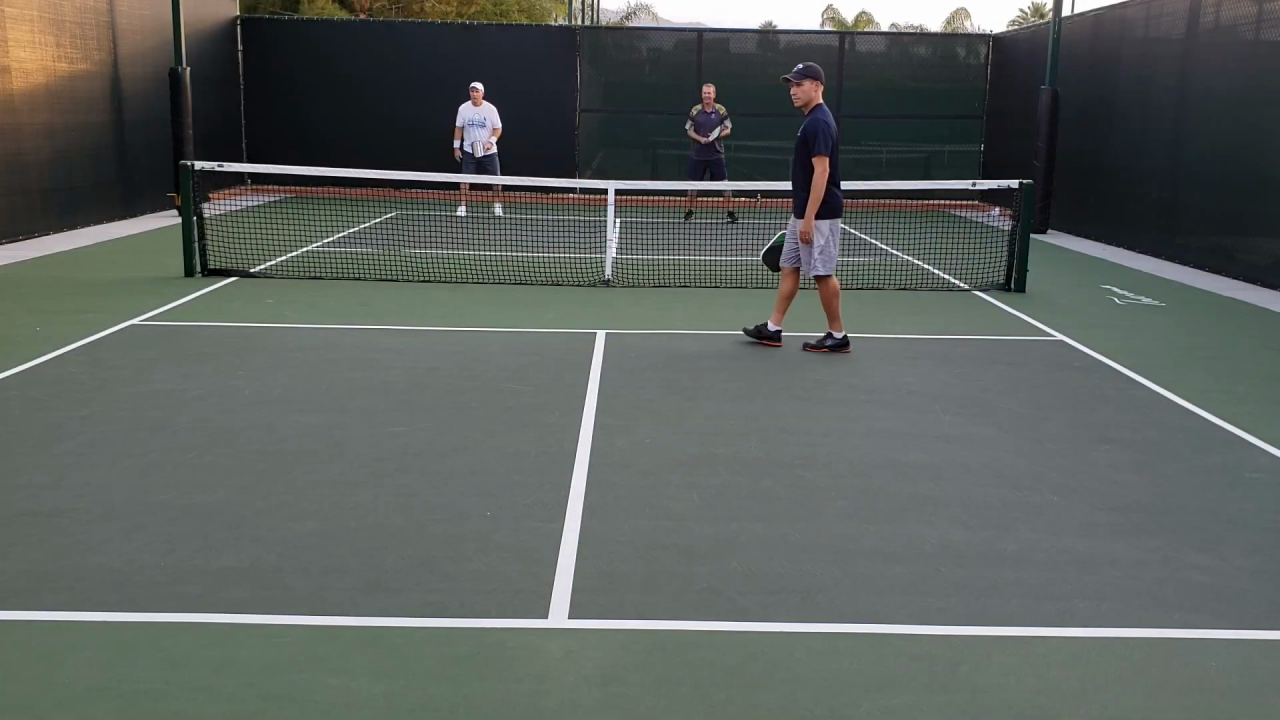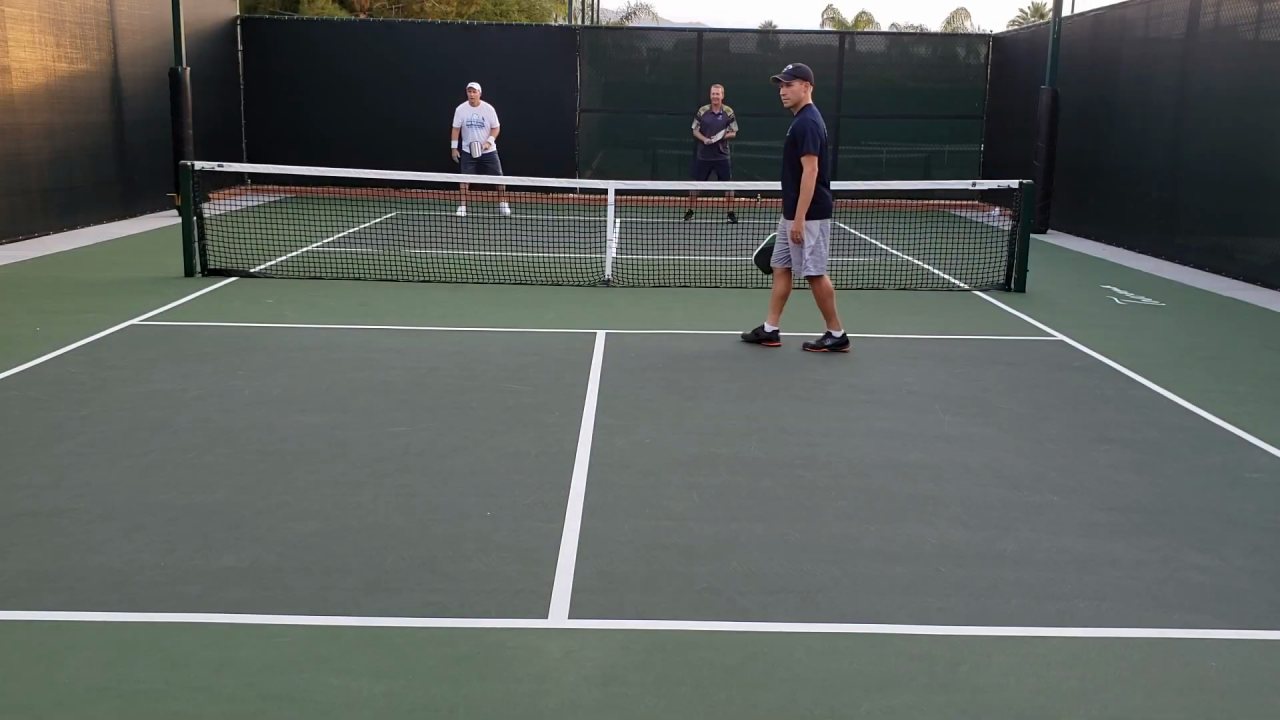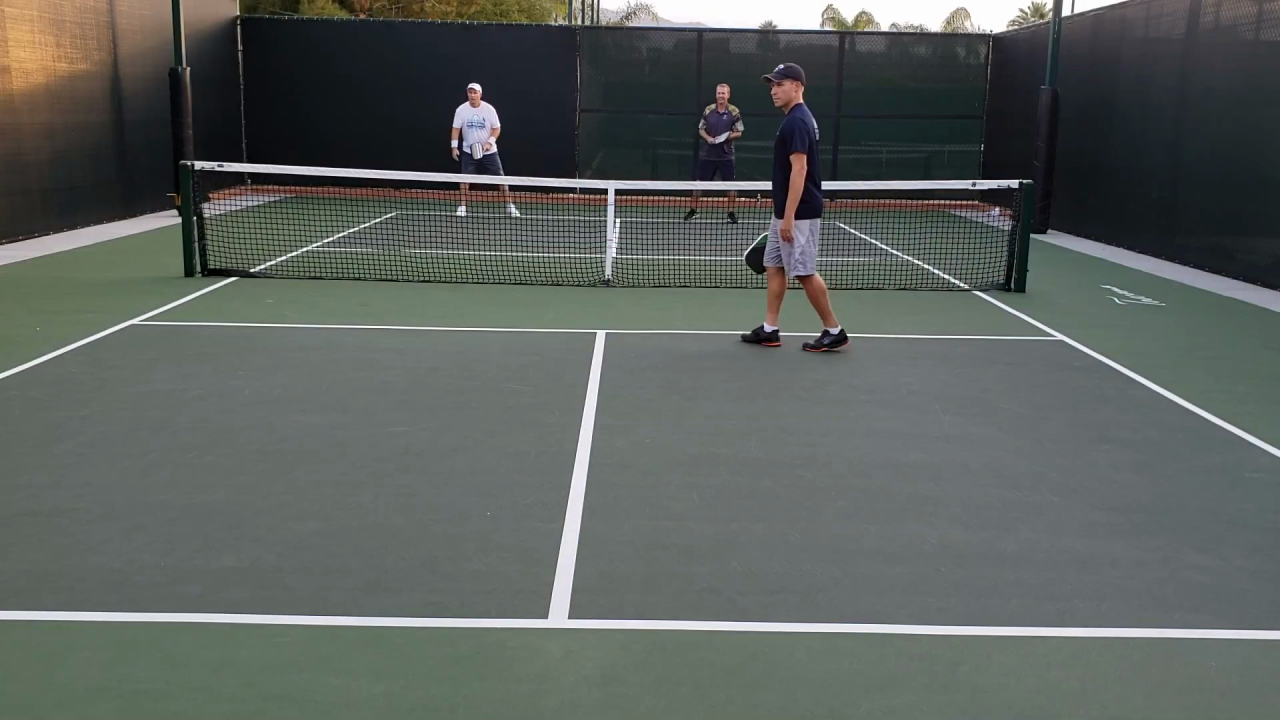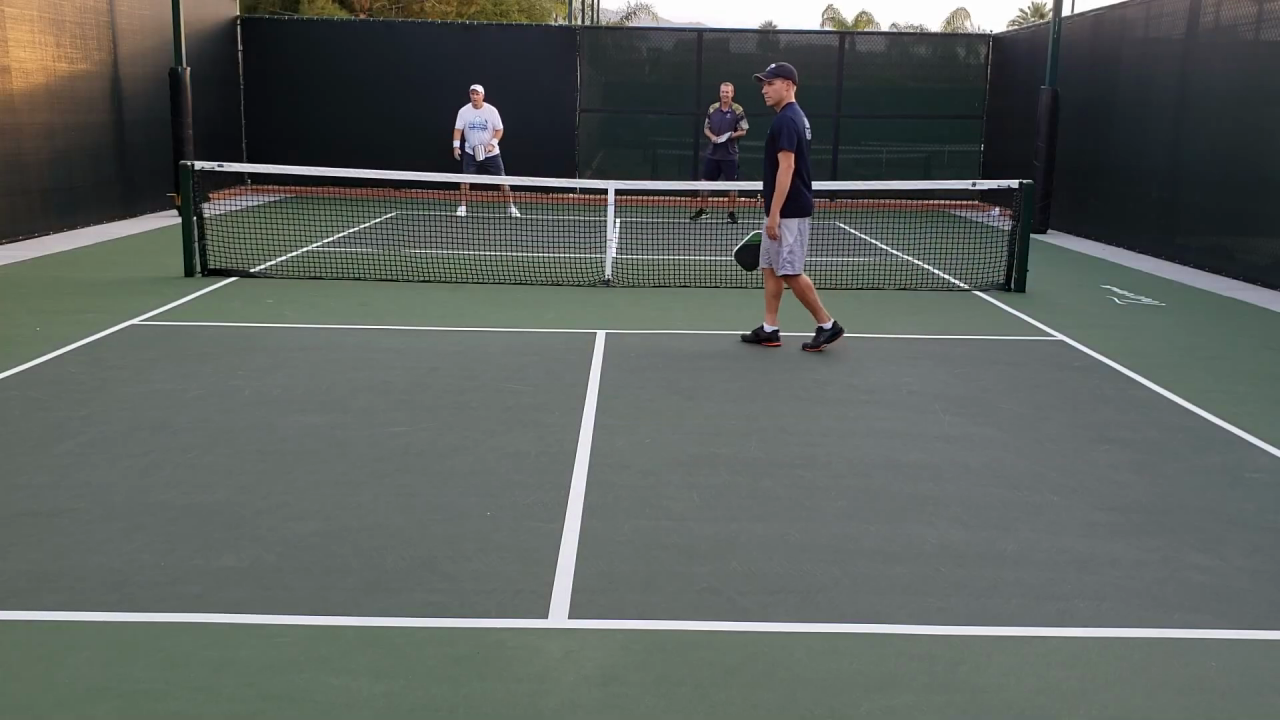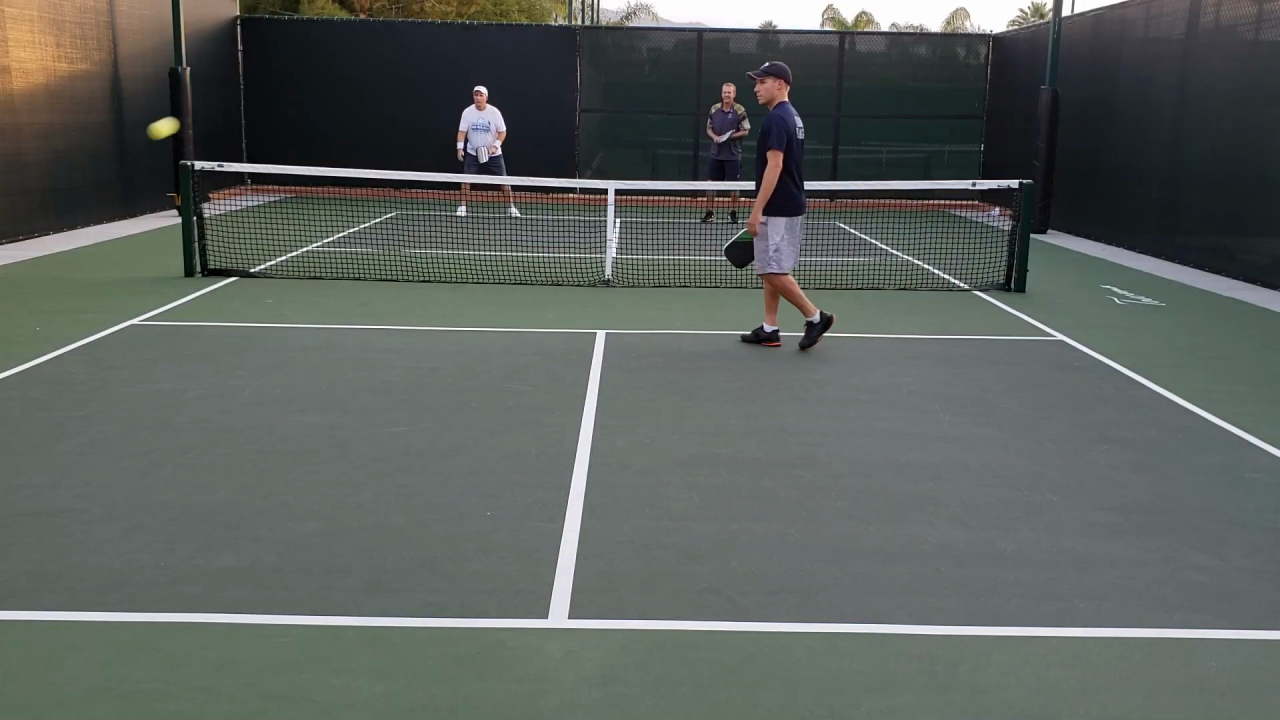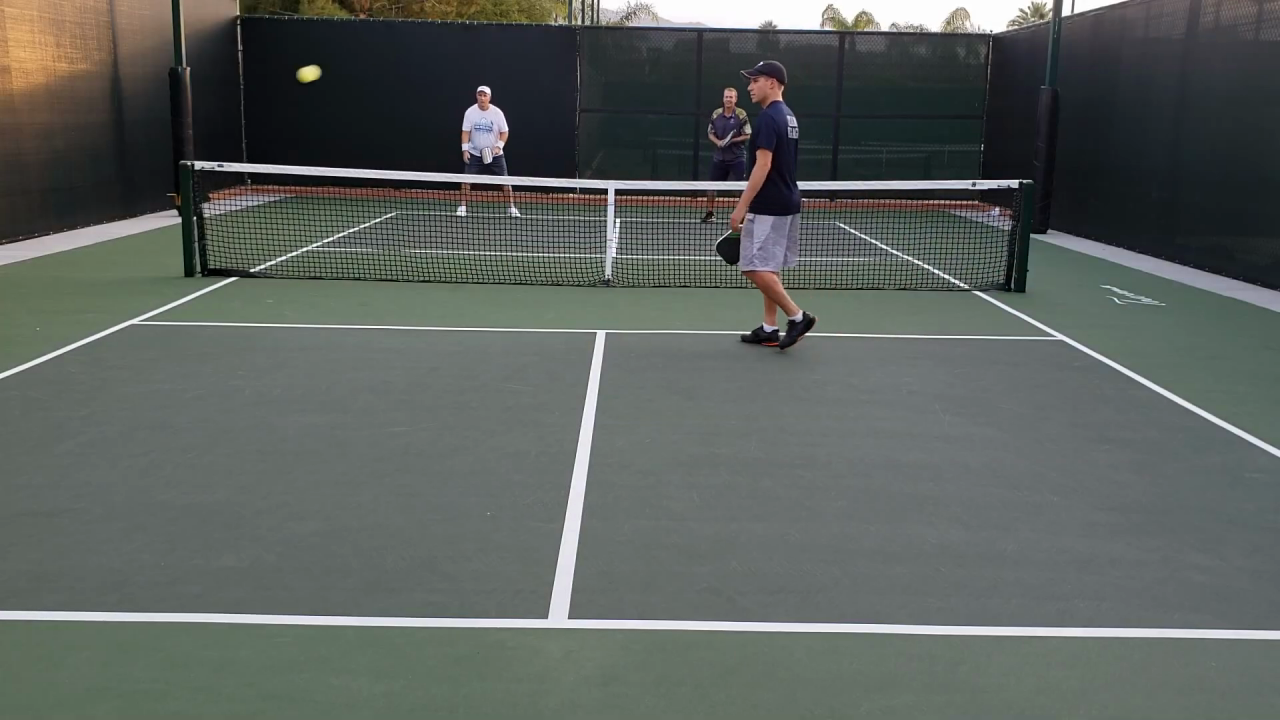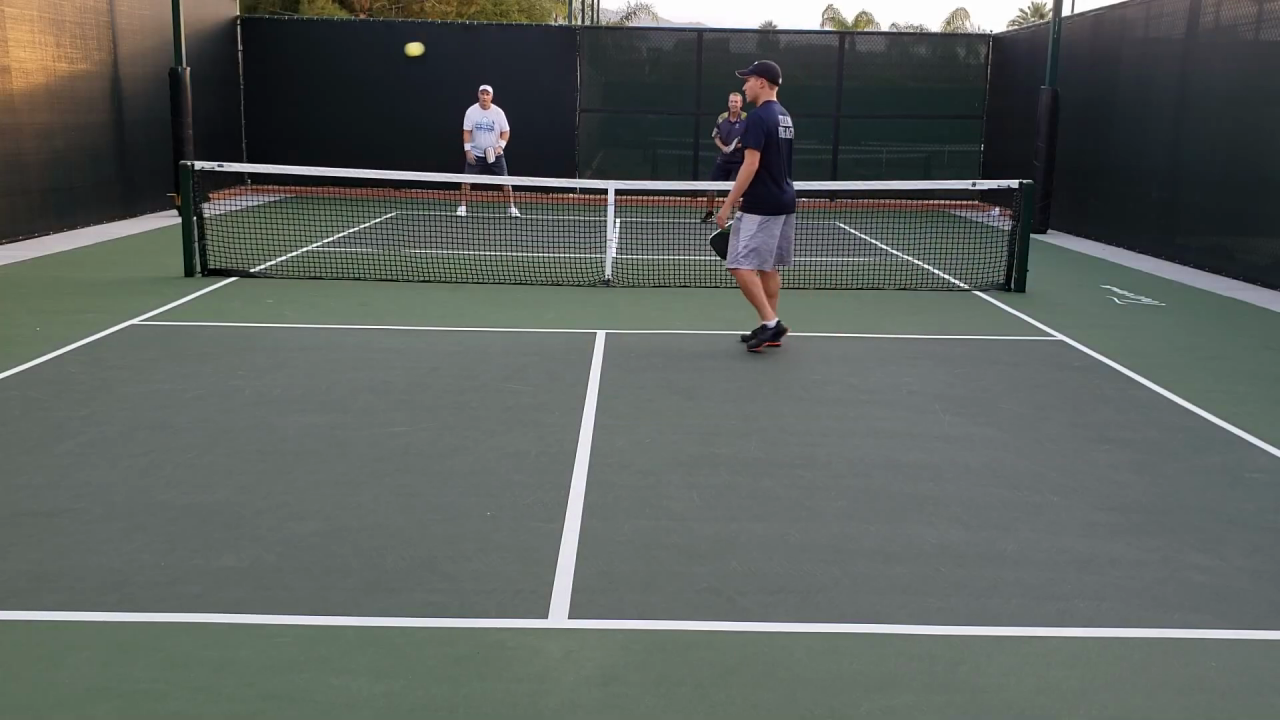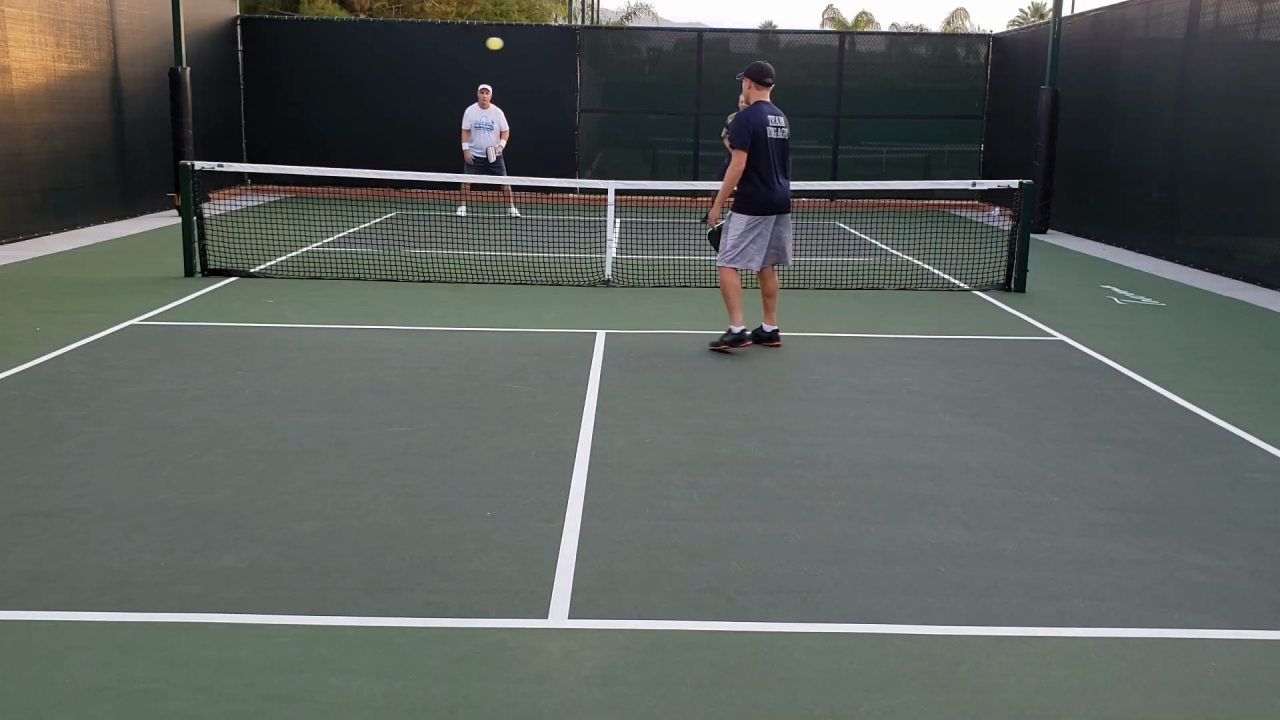
dt=0.1s
person 1, frame 1
left shoulder: (818, 123)
right shoulder: (816, 120)
left elbow: (822, 173)
left wrist: (809, 218)
left hip: (818, 213)
right hip: (808, 210)
left knee: (822, 273)
right knee: (790, 268)
left ankle: (838, 336)
right ankle: (773, 328)
person 1, frame 2
left shoulder: (806, 123)
right shoulder: (804, 120)
left elbow: (810, 172)
left wrist: (799, 217)
left hip: (807, 213)
right hip: (794, 211)
left knee: (814, 273)
right knee: (781, 268)
left ankle: (837, 335)
right ankle: (770, 329)
person 1, frame 3
left shoulder: (796, 121)
right shoulder: (799, 118)
left elbow: (799, 171)
left wrist: (788, 216)
left hip: (799, 212)
right hip: (793, 210)
left knee: (803, 273)
right knee: (775, 267)
left ankle: (834, 332)
right ankle: (769, 329)
person 1, frame 4
left shoulder: (785, 119)
right shoulder: (793, 117)
left elbow: (786, 169)
left wrist: (774, 213)
left hip: (788, 210)
right hip: (786, 209)
left knee: (788, 272)
right knee: (771, 268)
left ankle: (828, 325)
right ankle: (769, 329)
person 1, frame 5
left shoulder: (776, 118)
right shoulder: (790, 116)
left elbow: (774, 168)
left wrist: (756, 210)
left hip: (778, 208)
right hip: (789, 205)
left knee: (772, 271)
right knee: (773, 270)
left ankle: (815, 316)
right ankle: (769, 328)
person 1, frame 6
left shoulder: (769, 117)
right shoulder: (788, 116)
left elbow: (763, 166)
left wrist: (741, 207)
left hip: (770, 207)
right hip: (786, 203)
left knee: (754, 268)
right knee: (765, 268)
left ankle: (797, 316)
right ankle: (769, 329)
person 1, frame 7
left shoulder: (758, 116)
right shoulder: (784, 117)
left elbow: (751, 166)
left wrist: (727, 204)
left hip: (760, 206)
right hip: (784, 203)
left knee: (740, 266)
right knee: (768, 266)
left ankle: (771, 321)
right ankle: (770, 328)
person 1, frame 8
left shoulder: (746, 116)
right shoulder: (780, 118)
left elbow: (738, 166)
left wrist: (717, 203)
left hip: (752, 206)
right hip: (779, 203)
left knee: (727, 265)
right knee: (766, 266)
left ankle: (737, 329)
right ankle: (770, 329)
